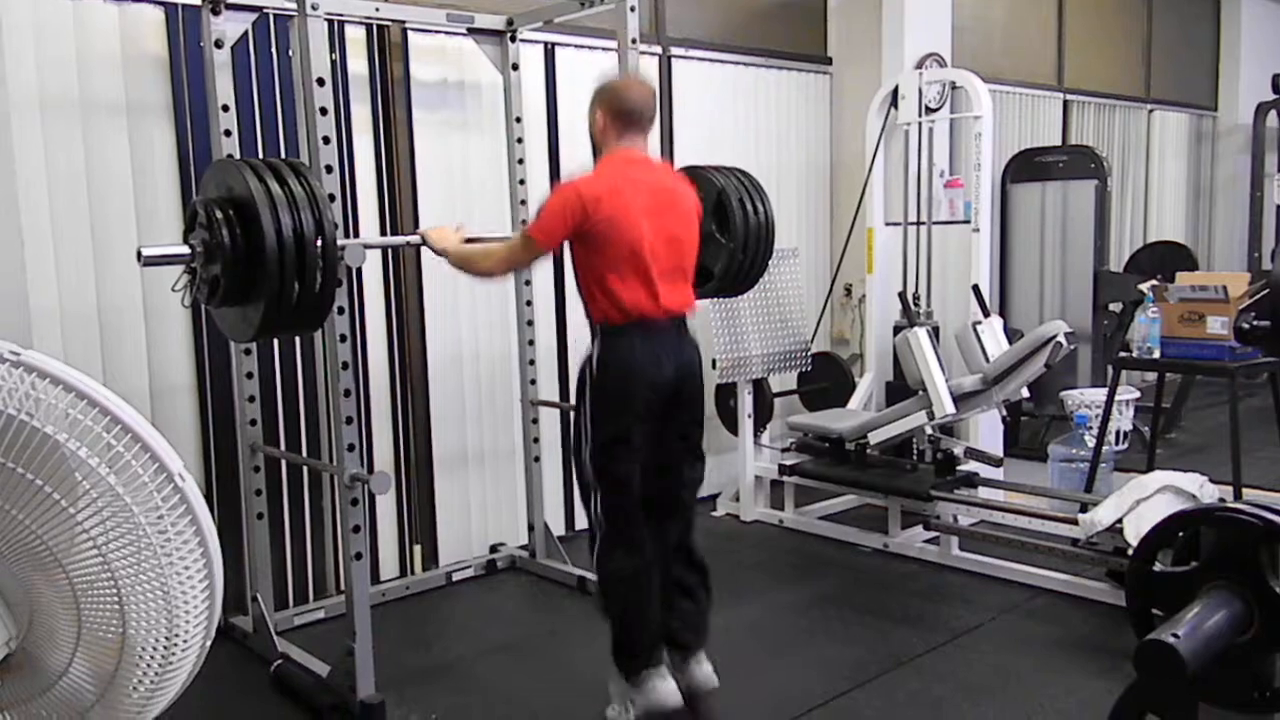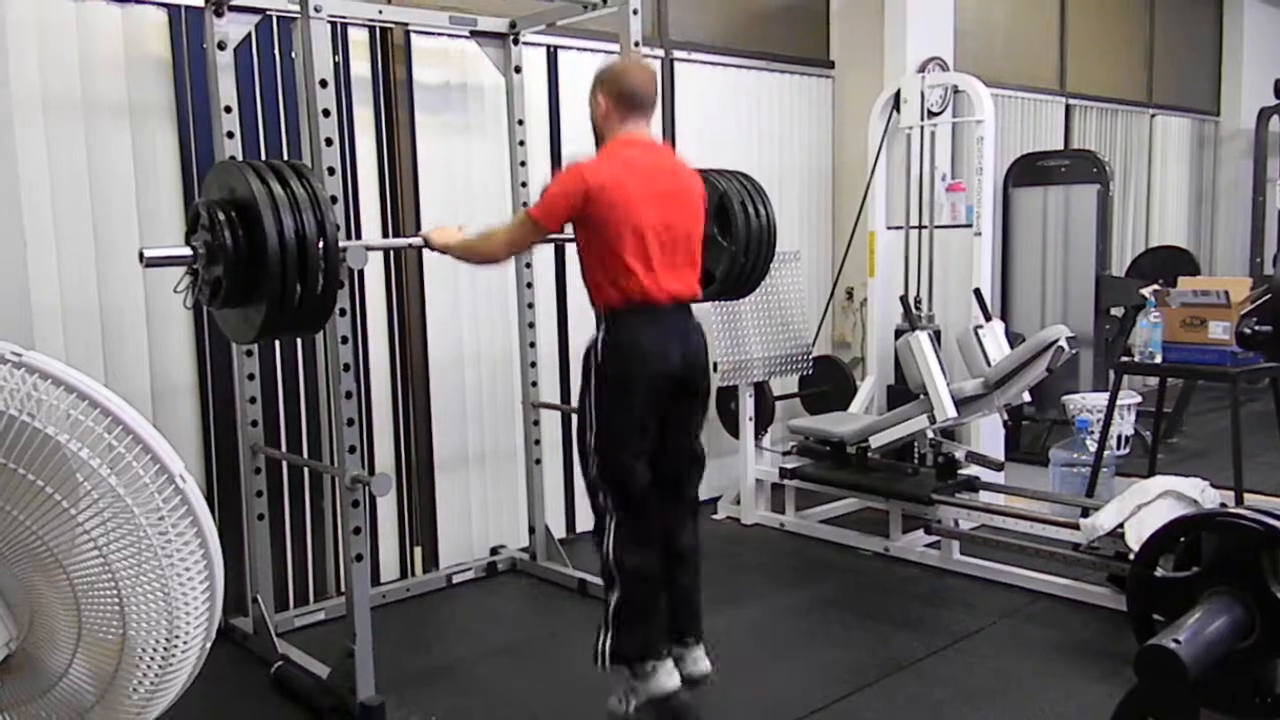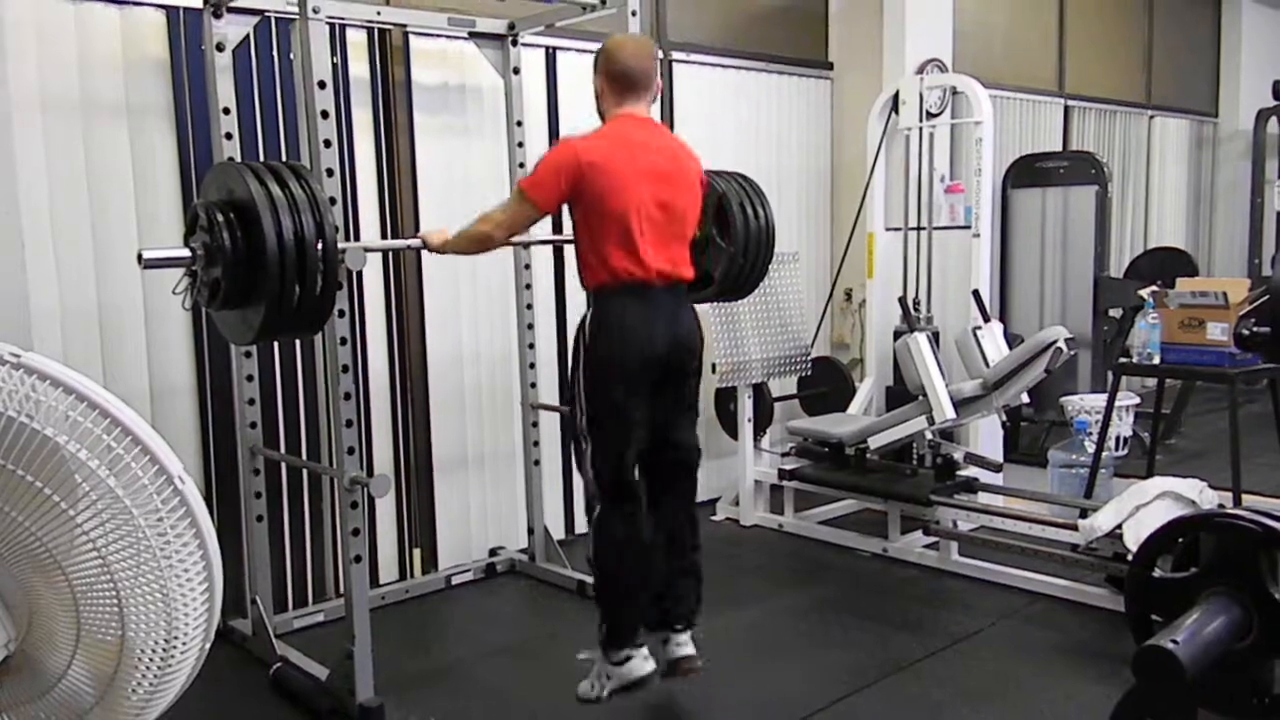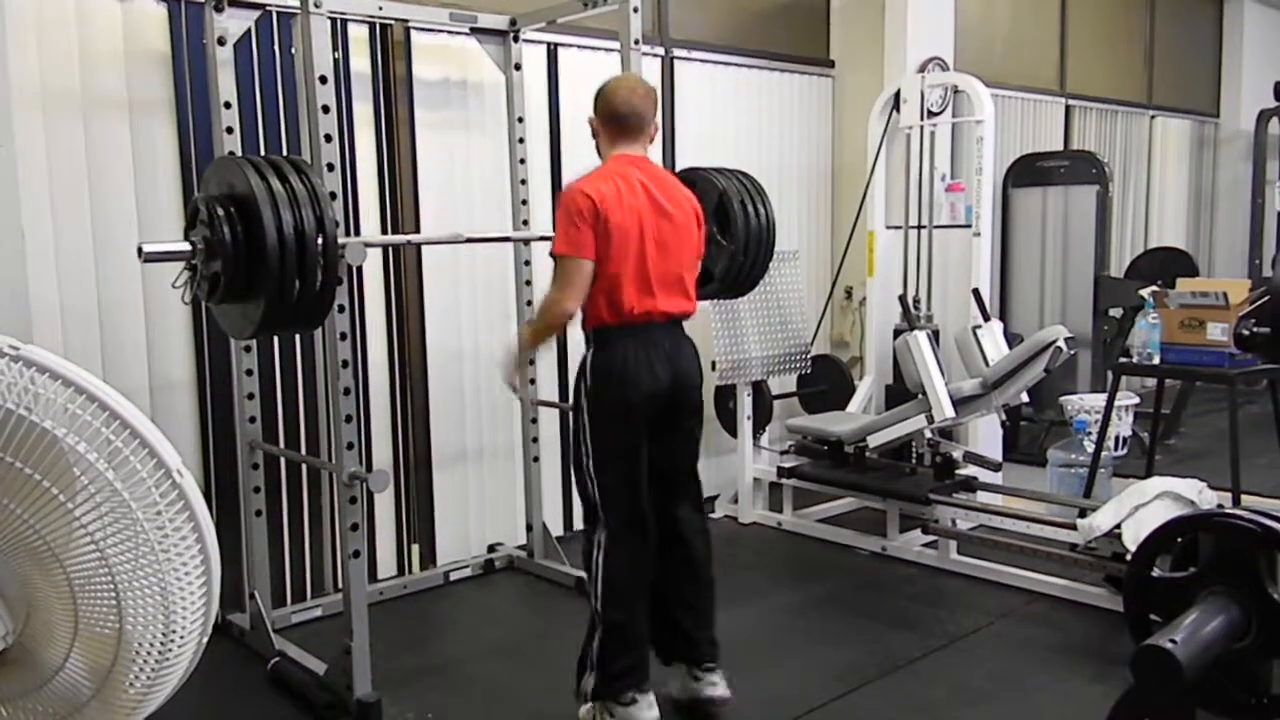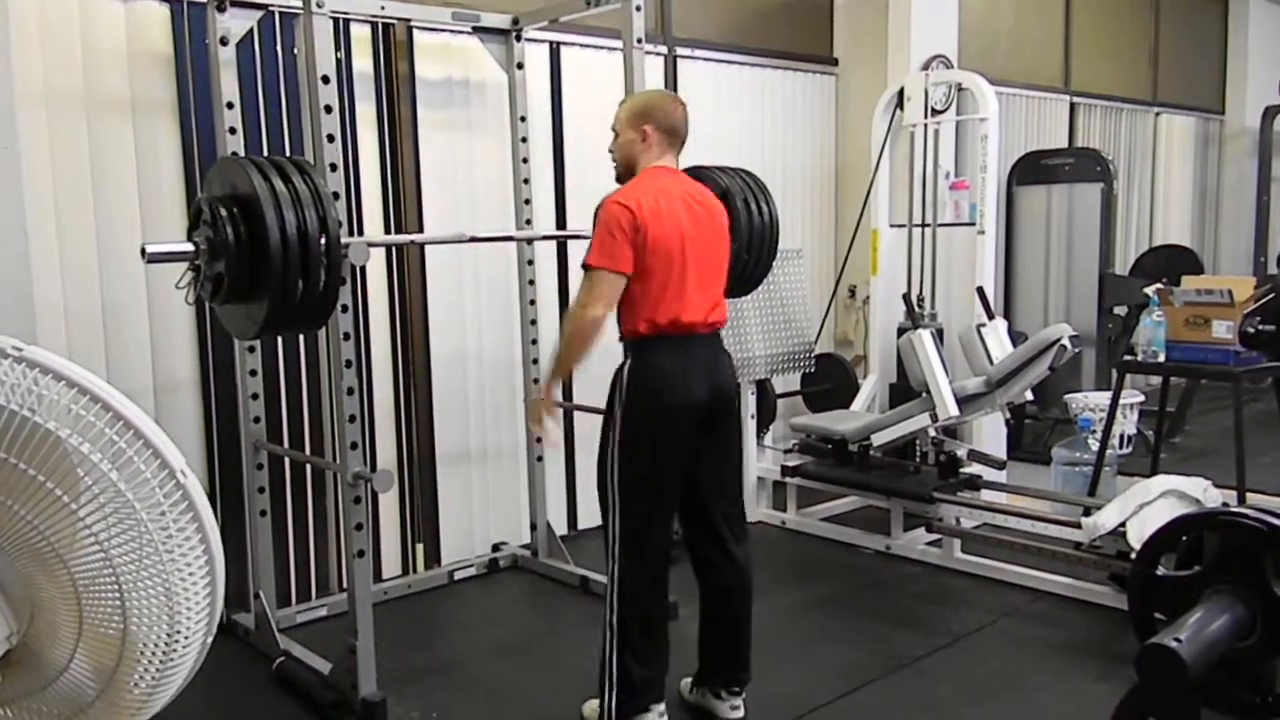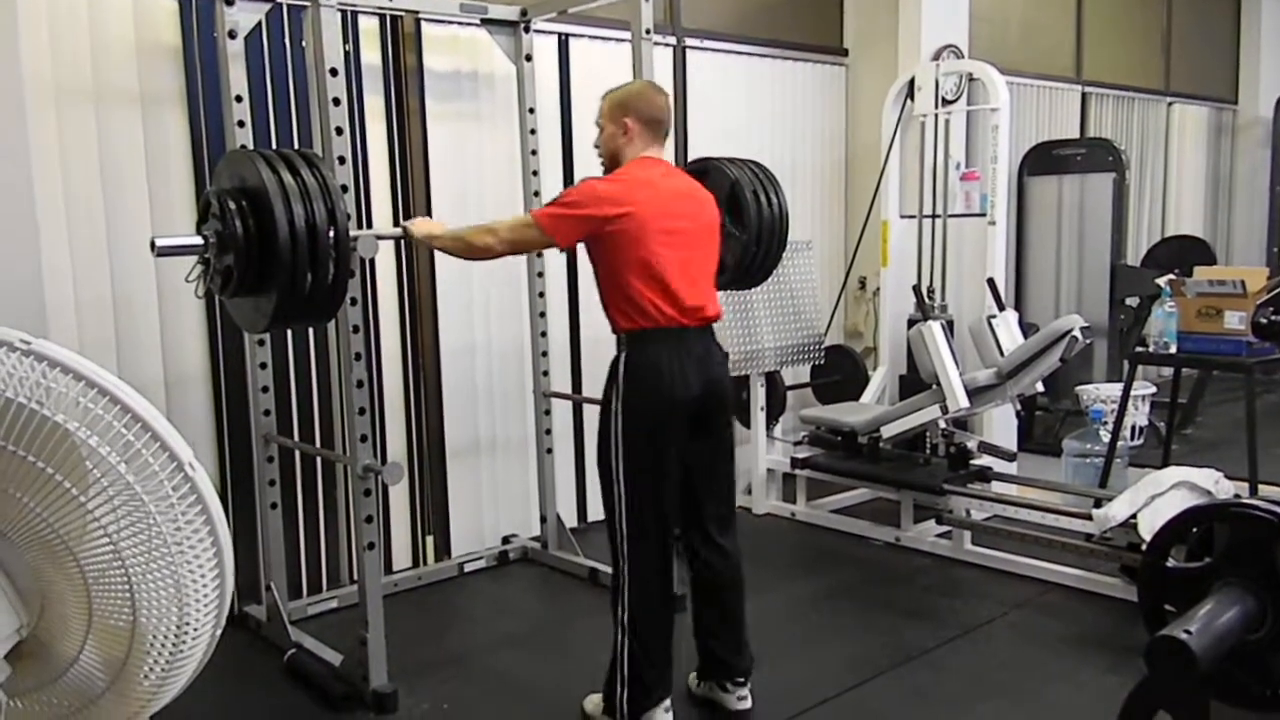
dt=0.4s
person 1, frame 1
left shoulder: (582, 194)
right shoulder: (683, 193)
left elbow: (501, 262)
left wrist: (449, 249)
left hip: (625, 359)
right hip: (680, 353)
left knee: (620, 522)
right knee: (670, 512)
right ankle: (687, 654)
person 1, frame 2
left shoulder: (589, 176)
right shoulder: (689, 179)
left elbow: (504, 244)
left wrist: (449, 243)
left hip: (629, 346)
right hip: (687, 342)
left knee: (624, 505)
right knee: (673, 505)
left ankle: (647, 662)
right ankle: (684, 642)
person 1, frame 3
left shoulder: (580, 155)
right shoulder: (687, 160)
left elbow: (501, 227)
left wrist: (444, 243)
left hip: (619, 325)
right hip: (679, 320)
left knee: (616, 491)
right knee: (672, 481)
left ankle: (625, 647)
right ankle: (675, 626)
person 1, frame 4
left shoulder: (586, 195)
right shoulder: (684, 199)
left elbow: (568, 298)
left wrist: (524, 351)
left hip: (618, 361)
right hip: (678, 355)
left knee: (617, 529)
right knee: (680, 517)
right ankle: (702, 667)
person 1, frame 5
left shoulder: (627, 205)
right shoulder: (711, 204)
left elbow: (594, 310)
left wrist: (553, 383)
left hip: (657, 373)
right hip: (714, 366)
left knee: (636, 546)
right knee: (720, 536)
person 1, frame 6
left shoulder: (605, 196)
right shoulder: (700, 197)
left elbow: (494, 240)
left wrist: (432, 234)
left hip: (650, 368)
right hip: (707, 360)
left knee: (643, 538)
right knee: (713, 528)
